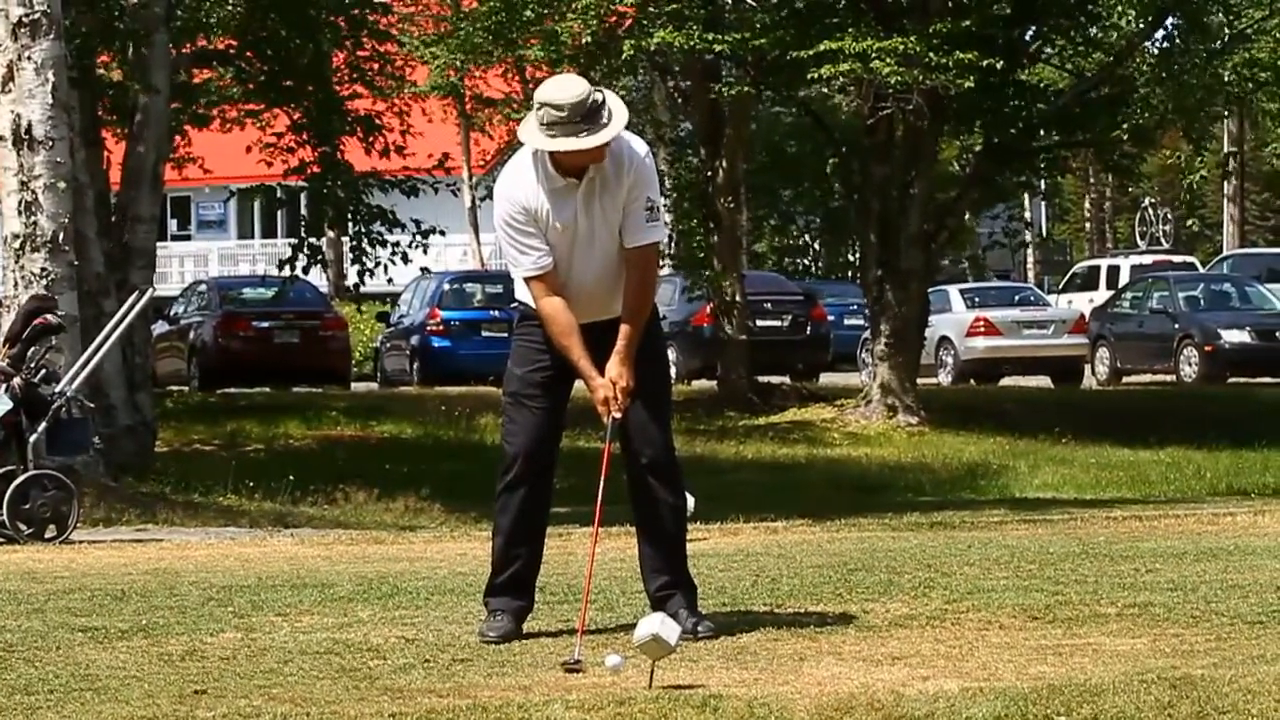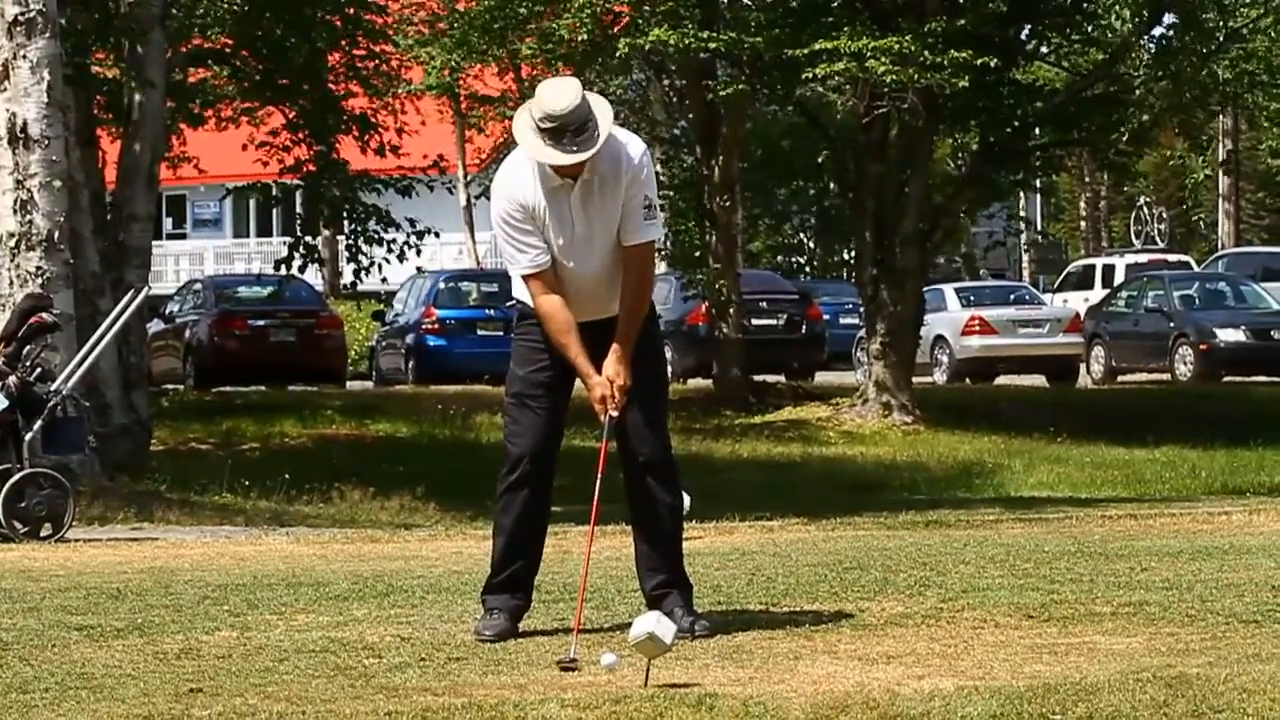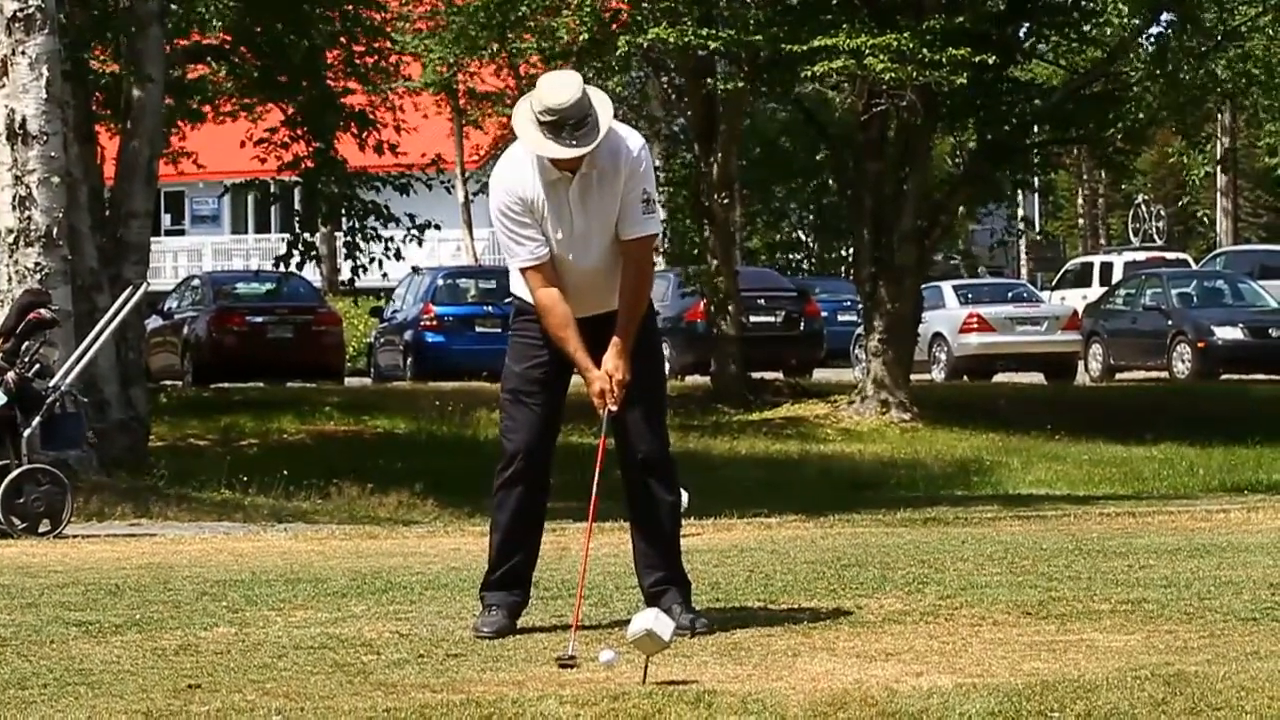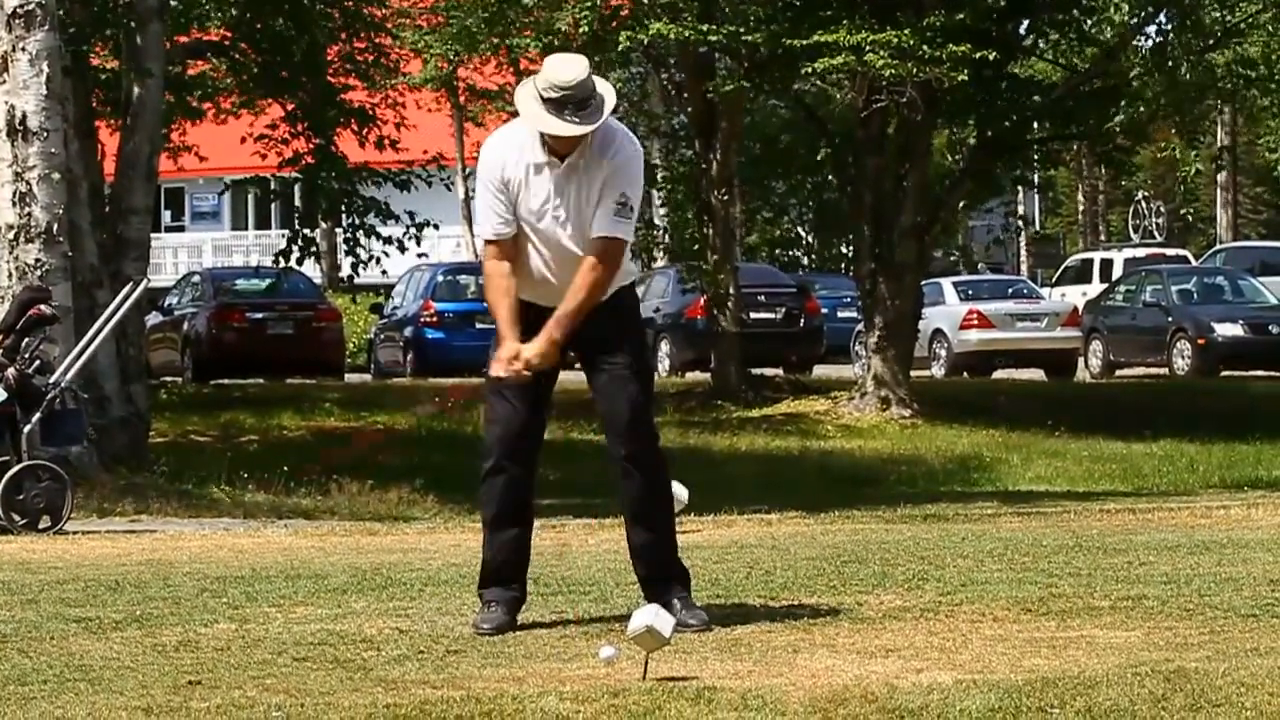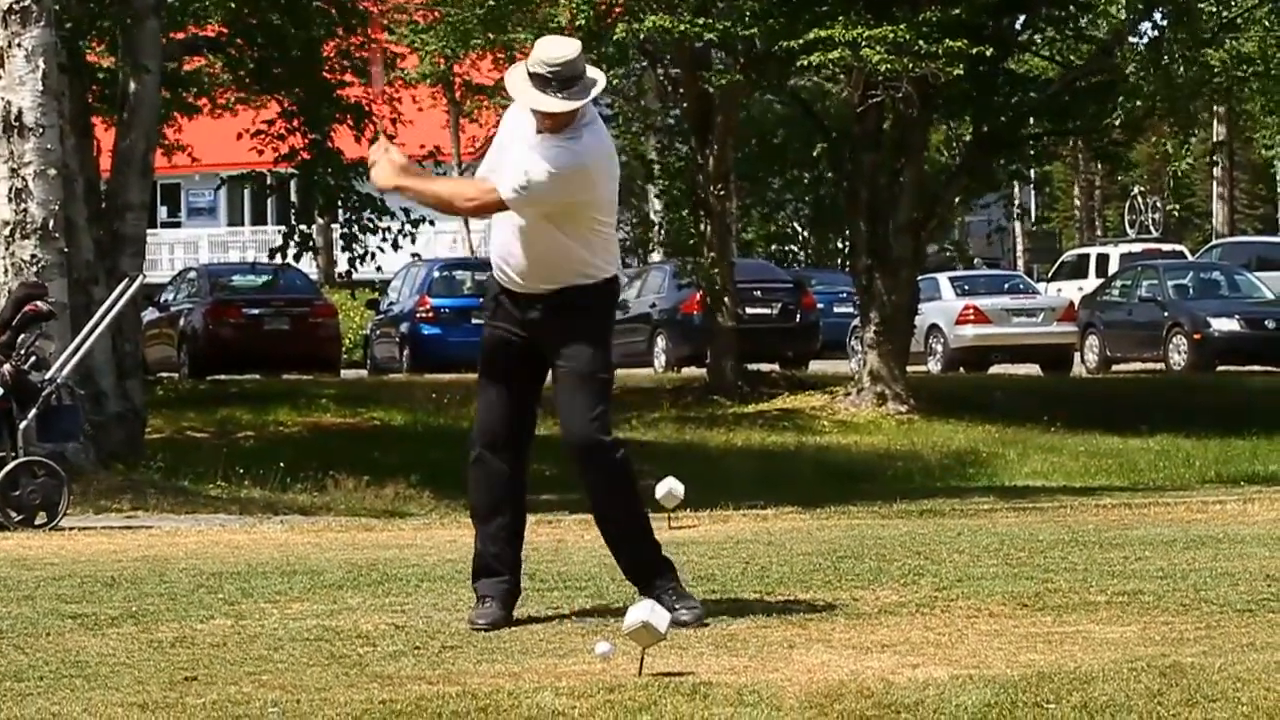
dt=0.3s
person 1, frame 1
left shoulder: (633, 158)
right shoulder: (516, 187)
left elbow: (643, 262)
right elbow: (546, 293)
left wrist: (623, 356)
right wrist: (591, 376)
left hip: (627, 320)
right hip: (545, 325)
left knee: (654, 458)
right knee: (524, 458)
left ankle: (675, 598)
right ankle: (506, 603)
person 1, frame 2
left shoulder: (630, 156)
right shoulder: (513, 185)
left elbow: (639, 262)
right elbow: (544, 290)
left wrist: (620, 354)
right wrist: (587, 374)
left hip: (626, 318)
right hip: (545, 324)
left knee: (650, 457)
right knee: (527, 458)
left ankle: (669, 596)
right ankle: (504, 601)
person 1, frame 3
left shoulder: (629, 151)
right shoulder: (511, 178)
left elbow: (639, 257)
right elbow: (542, 285)
left wrist: (619, 351)
right wrist: (587, 369)
left hip: (622, 314)
right hip: (541, 320)
left knee: (648, 455)
right knee: (522, 455)
left ankle: (669, 593)
right ankle: (502, 597)
person 1, frame 4
left shoulder: (620, 150)
right shoulder: (500, 152)
left elbow: (603, 259)
right elbow: (499, 255)
left wrist: (549, 341)
right wrist: (509, 338)
left hip: (605, 307)
right hip: (527, 308)
left knee: (637, 449)
right knee: (505, 450)
left ankle: (668, 588)
right ankle: (500, 594)
person 1, frame 5
left shoulder: (578, 153)
right shoulder: (522, 120)
left elbow: (481, 200)
right elbow: (483, 183)
left wrist: (401, 182)
right wrist: (411, 168)
left hip: (575, 305)
right hip: (512, 300)
left knee: (589, 441)
right knee: (493, 445)
left ankle: (657, 580)
right ankle: (495, 587)
